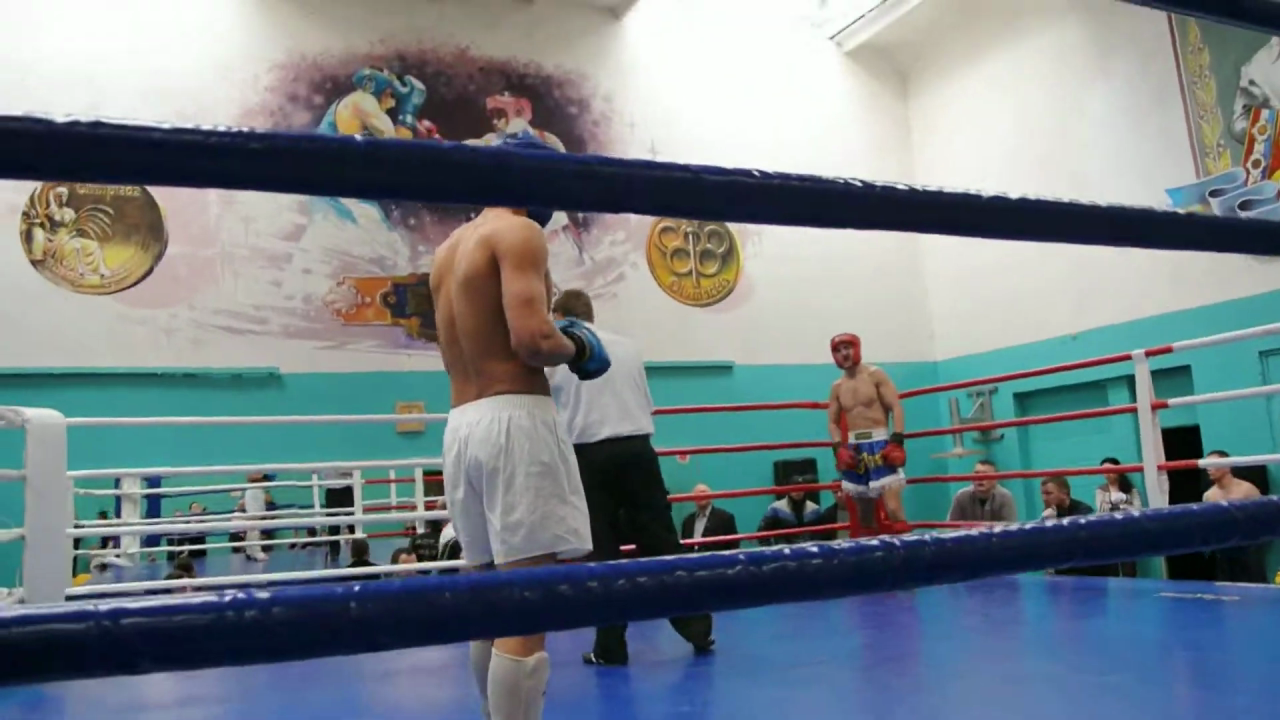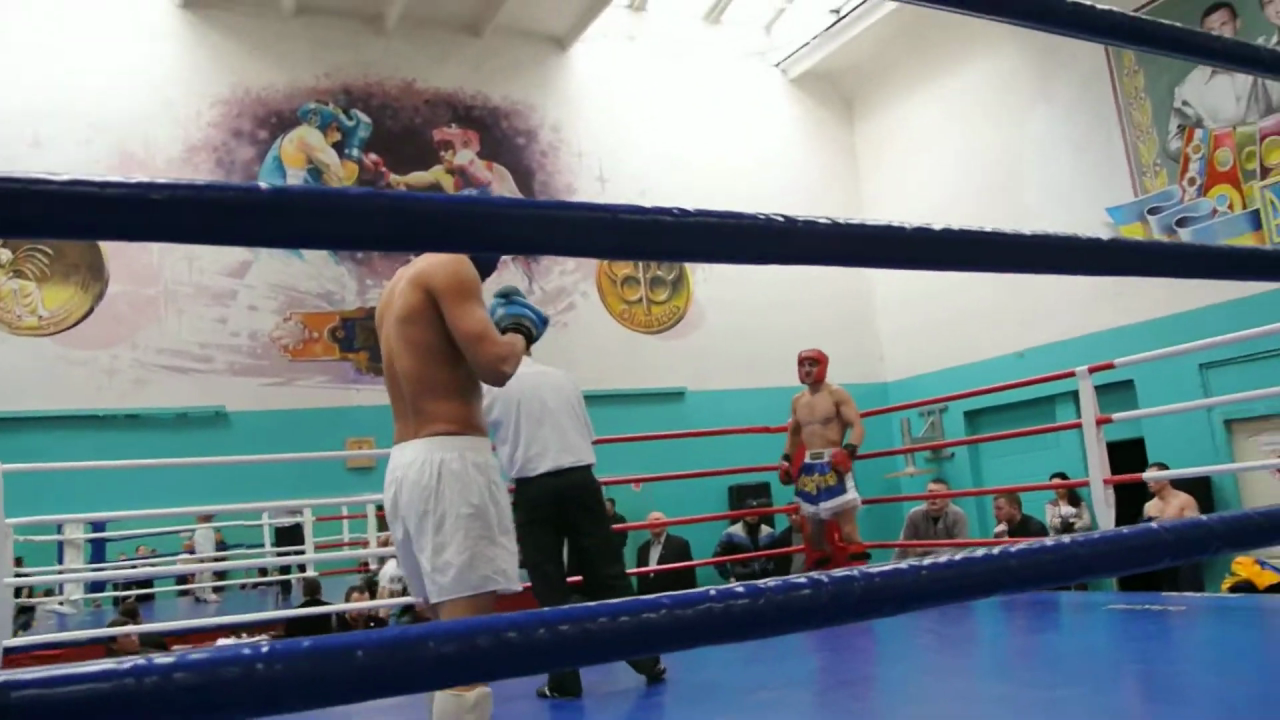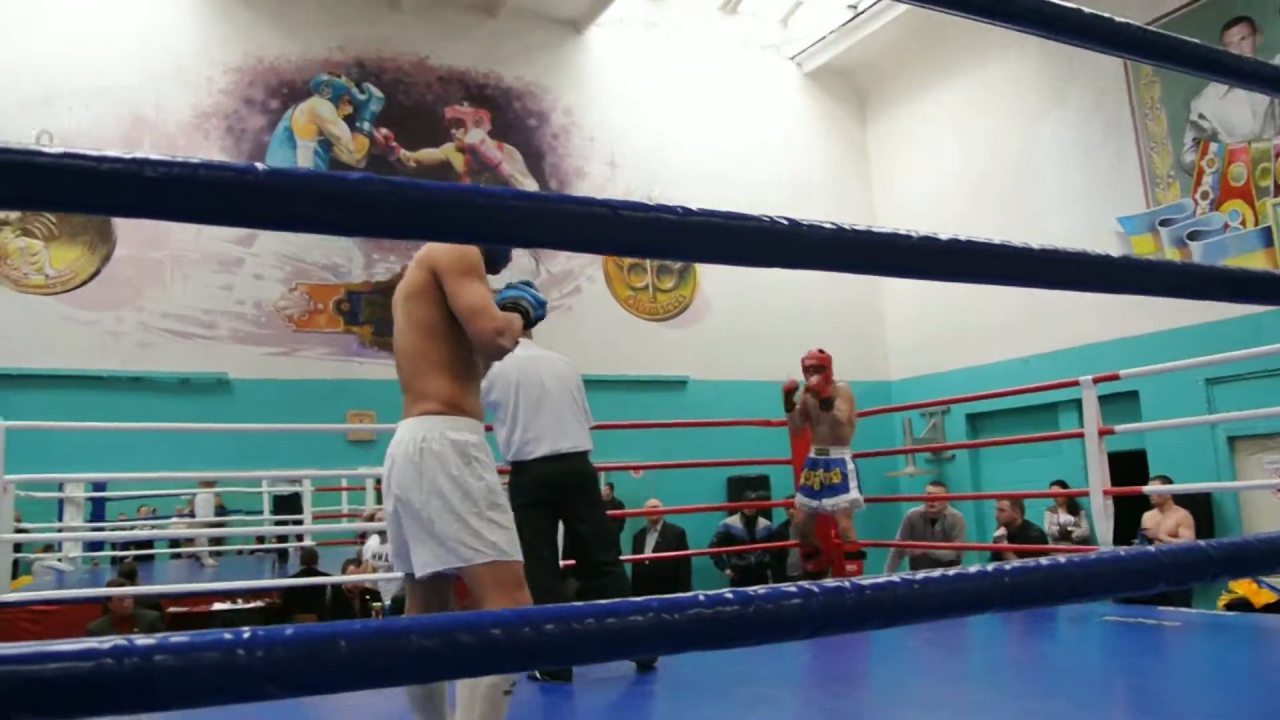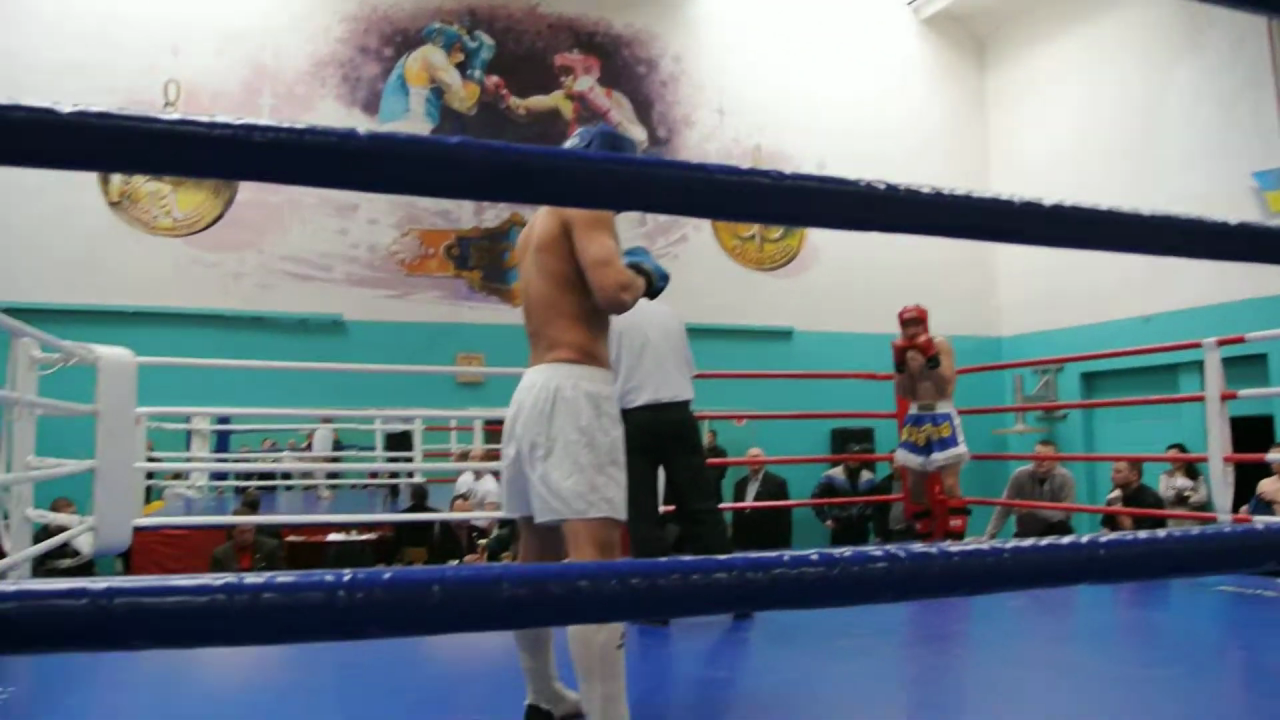
dt=0.3s
person 1, frame 1
left shoulder: (448, 249)
right shoulder: (517, 232)
right elbow: (533, 338)
right wrist: (576, 346)
left hip: (463, 427)
right hip: (516, 421)
person 1, frame 2
left shoulder: (398, 284)
right shoulder: (450, 267)
right elbow: (494, 367)
left wrist: (491, 325)
right wrist: (522, 331)
left hip: (405, 466)
right hip: (452, 461)
person 1, frame 3
left shoulder: (421, 273)
right shoulder: (454, 252)
right elbow: (492, 338)
left wrist: (503, 317)
right wrist: (521, 315)
left hip: (413, 443)
right hip: (444, 443)
left knee: (427, 613)
right knee: (508, 608)
person 1, frame 4
left shoulder: (537, 226)
right shoulder: (584, 208)
right elbow: (612, 294)
left wrist: (621, 276)
right wrist: (643, 276)
left hip: (534, 389)
right hip: (574, 388)
left knee: (537, 558)
right knee: (596, 565)
person 2, frame 1
right shoulder: (626, 348)
right elbow: (646, 403)
left hip: (591, 456)
right hip: (637, 449)
left knee: (600, 553)
right knee: (661, 544)
left ankle: (610, 646)
right ankle: (698, 627)
person 2, frame 2
left shoulder: (494, 388)
right shoulder: (564, 378)
right elbow: (587, 436)
left hip: (534, 490)
right hip: (580, 480)
left knee: (549, 586)
right knee: (608, 574)
left ankle: (564, 677)
right ankle: (647, 659)
person 2, frame 3
left shoulder: (495, 370)
right shoulder: (563, 364)
right elbow: (586, 420)
left hip: (530, 476)
right hip: (577, 467)
left knee: (544, 573)
right knee: (602, 562)
person 2, frame 4
right shoulder: (669, 314)
right elbow: (688, 369)
left hip: (635, 420)
right hip: (677, 415)
left knee: (642, 515)
right knee: (701, 508)
person 3, frame 1
left shoulder: (875, 375)
right shoulder: (837, 387)
left elbow: (896, 408)
right elbow: (833, 422)
left wrist: (897, 442)
right wrist: (839, 448)
left hip: (879, 445)
right hip: (854, 449)
left knee: (893, 509)
person 3, frame 2
left shoulder: (836, 393)
right shoulder: (798, 401)
left elbow: (858, 426)
right elbow: (793, 433)
left wrist: (848, 452)
right wrist: (786, 460)
left hip: (833, 466)
right hip: (809, 467)
left knee: (848, 532)
right knee: (813, 534)
person 3, frame 3
left shoulder: (841, 390)
right shoulder: (806, 393)
left elbow: (841, 421)
right elbow: (795, 428)
left wrist: (824, 397)
right wrist: (789, 401)
left hip: (838, 462)
right hip: (814, 461)
left knee: (845, 528)
right knee: (799, 526)
person 3, frame 4
left shoulder: (940, 345)
right shoulder: (905, 351)
left elbow: (946, 381)
right elbow: (902, 393)
left wrist: (930, 354)
right wrist: (900, 362)
left hip: (942, 417)
right hip: (916, 418)
left knee: (950, 484)
right knee: (914, 486)
left ankle: (955, 542)
right ankle: (924, 539)
